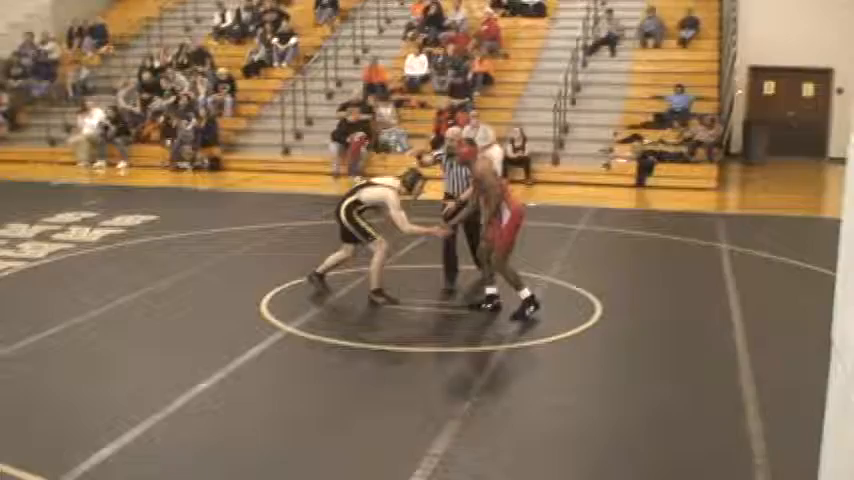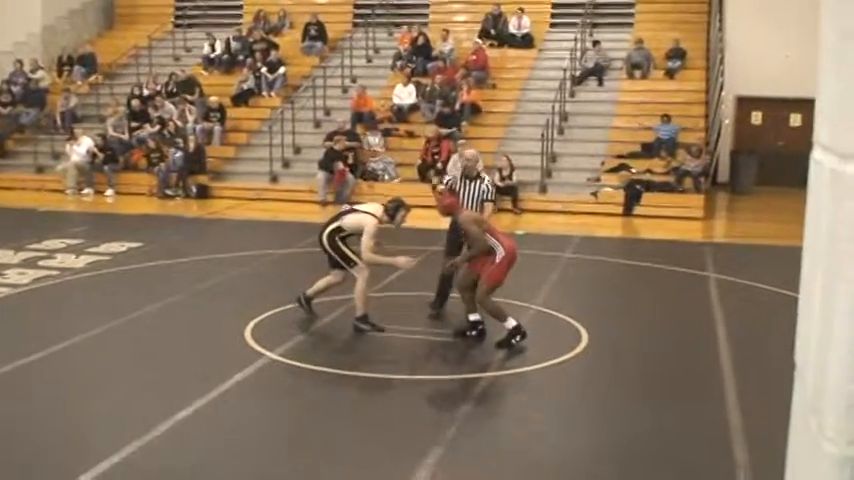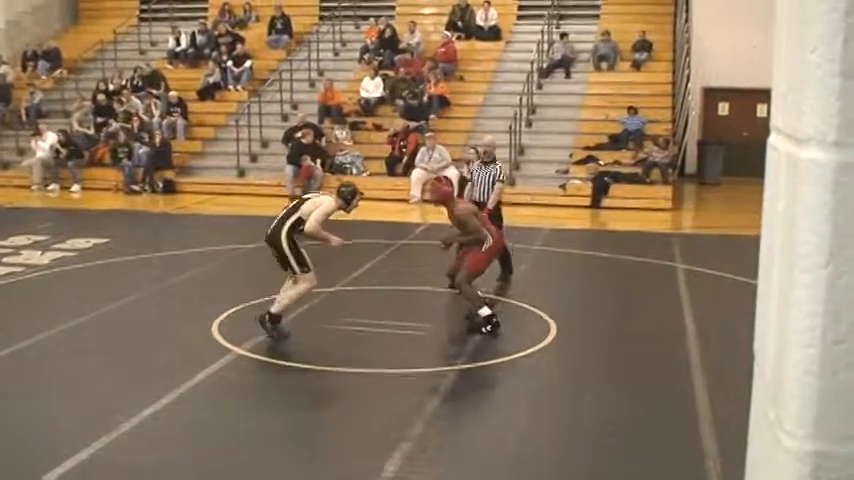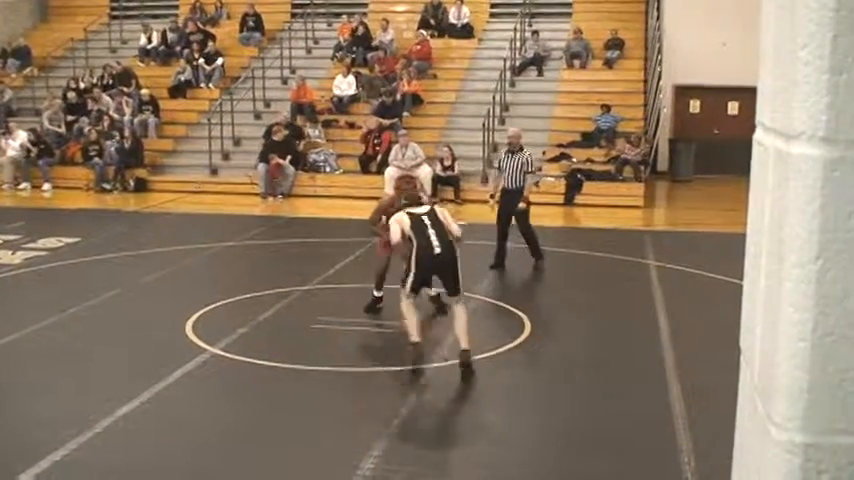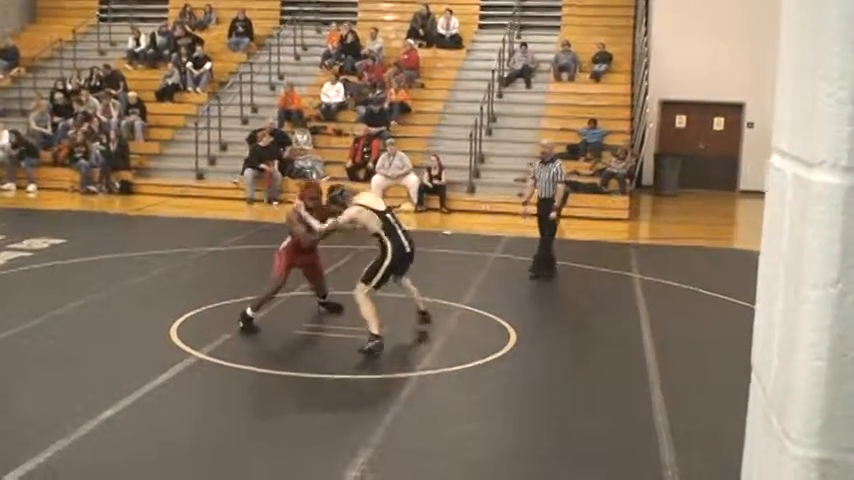
dt=1s
person 1, frame 1
left shoulder: (481, 169)
right shoulder: (476, 172)
left elbow: (495, 197)
right elbow: (472, 205)
left wrist: (485, 225)
right wrist: (452, 223)
left hip: (508, 215)
right hip: (499, 215)
left knee: (499, 263)
right knee: (483, 255)
left ankle: (530, 302)
right ankle: (492, 298)
person 1, frame 2
left shoulder: (464, 219)
right shoulder: (464, 217)
left elbow: (481, 244)
left wrist: (463, 259)
right wrist: (461, 260)
left hip: (503, 253)
right hip: (495, 251)
left knee: (482, 297)
right knee: (463, 284)
left ankle: (516, 330)
right ankle: (476, 326)
person 1, frame 3
left shoulder: (460, 210)
right shoulder: (453, 208)
left elbow: (480, 236)
left wrist: (458, 240)
right wrist: (451, 238)
left hip: (488, 243)
right hip: (479, 242)
left knee: (461, 282)
right knee: (453, 273)
left ankle: (490, 320)
right ankle: (480, 302)
person 1, frame 4
right shoulder: (386, 204)
right elbow: (372, 224)
right wrist: (385, 236)
right hip: (389, 234)
right knee: (382, 267)
left ankle: (435, 297)
right ankle: (377, 297)
person 1, frame 5
left shoulder: (325, 211)
right shoulder: (294, 216)
right elbow: (306, 242)
left hip: (310, 253)
right hip: (290, 253)
left knee: (321, 288)
right knee: (274, 288)
left ankle: (323, 302)
right ankle: (247, 317)
person 2, frame 1
left shoulder: (396, 183)
right shoulder: (392, 195)
right elbow: (405, 227)
right wrist: (432, 231)
left hip: (347, 209)
right hip: (348, 211)
left knee: (348, 251)
right knee: (381, 247)
left ankle: (317, 275)
right ankle: (375, 294)
person 2, frame 2
left shoulder: (379, 208)
right shoulder: (372, 222)
right elbow: (366, 256)
left wrist: (373, 242)
right wrist: (395, 261)
left hip: (332, 235)
right hip: (331, 237)
left knee: (337, 276)
right knee: (363, 273)
left ankle: (305, 298)
right ankle: (360, 321)
person 2, frame 3
left shoulder: (322, 199)
right shoulder: (331, 203)
right elbow: (310, 228)
left wrist: (326, 237)
right wrist: (330, 239)
left hip: (276, 234)
right hip: (283, 236)
left knee: (296, 279)
right knee: (309, 283)
left ankle: (272, 320)
right ankle: (271, 316)
person 2, frame 4
left shoulder: (397, 217)
right shoulder: (437, 209)
left elbow: (395, 241)
right elbow: (457, 234)
left hip: (422, 258)
right hip: (447, 255)
left knee: (407, 300)
right knee: (457, 304)
left ankle: (416, 346)
right ankle: (465, 355)
person 2, frame 5
left shoulder: (352, 213)
right shoulder: (370, 195)
left elbow: (322, 229)
left hip: (392, 253)
right hip: (407, 247)
left knee: (361, 293)
right knee: (401, 278)
left ankle: (375, 339)
right ankle: (423, 313)
person 3, frame 1
right shoulder: (442, 153)
right elbow: (427, 162)
left wrist: (458, 202)
right wrist: (420, 158)
right hip: (449, 200)
left knee: (475, 240)
right knee: (448, 241)
right ankle: (450, 281)
person 3, frame 2
left shoulder: (486, 183)
right shoulder: (454, 178)
left elbow: (488, 208)
right elbow: (442, 192)
right hip: (456, 225)
right ankle: (438, 304)
person 3, frame 3
left shoulder: (498, 168)
right shoulder: (476, 166)
left elbow: (496, 191)
right elbow: (469, 187)
left wrist: (487, 211)
left hip: (492, 208)
right hip: (475, 207)
left ankle: (506, 271)
person 3, frame 4
left shoulder: (526, 156)
right shoulder: (503, 155)
left elbow: (529, 180)
right elbow: (497, 176)
left wrist: (524, 200)
right wrist: (492, 196)
left hip: (519, 194)
right hip: (505, 194)
left knee: (524, 227)
right knee: (501, 227)
left ankle: (538, 256)
right ankle: (499, 261)
person 3, frame 5
left shoulder: (558, 166)
right shoulder: (538, 165)
left elbow: (561, 189)
right elbow: (531, 185)
left wrist: (555, 209)
right wrist: (525, 203)
left hip: (552, 203)
right hip: (542, 202)
left knee: (547, 236)
right knee: (544, 235)
left ankle: (539, 268)
right ankle: (549, 265)
